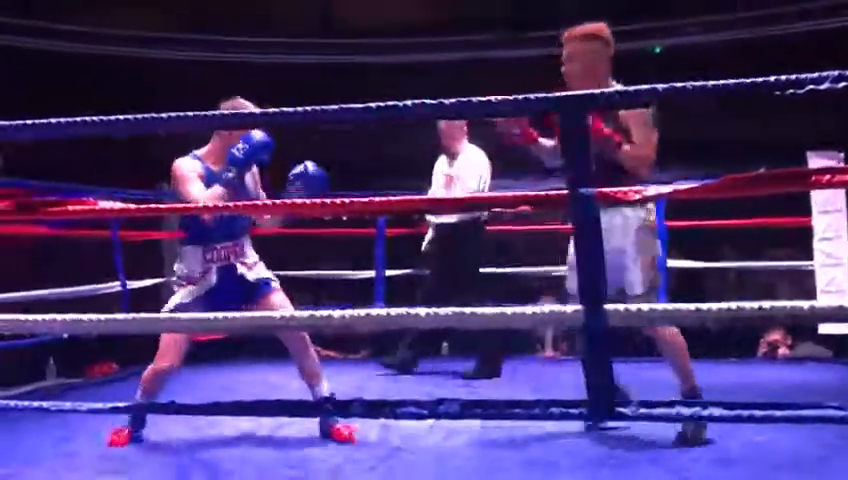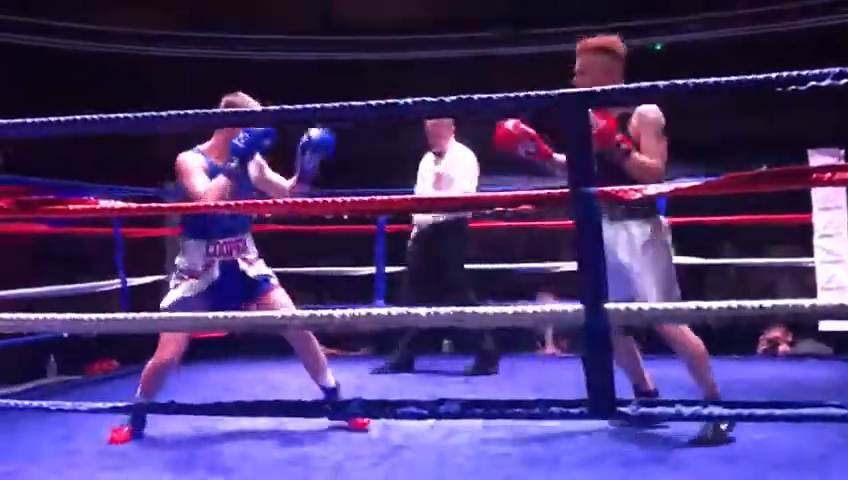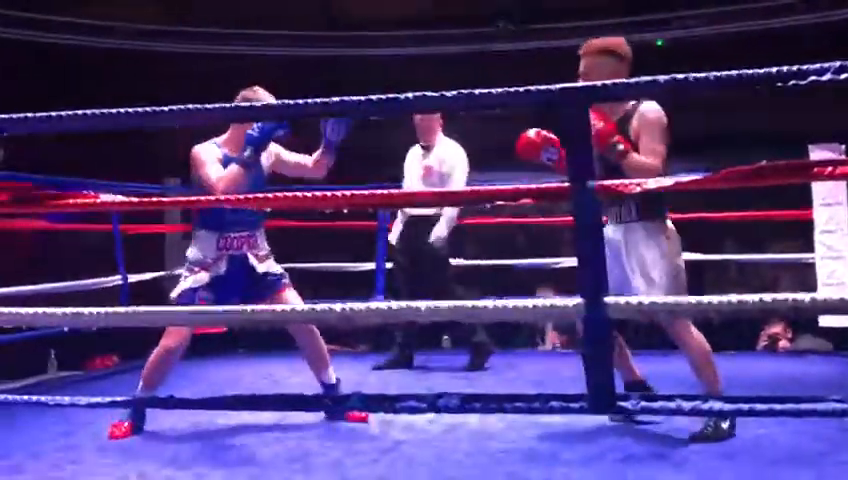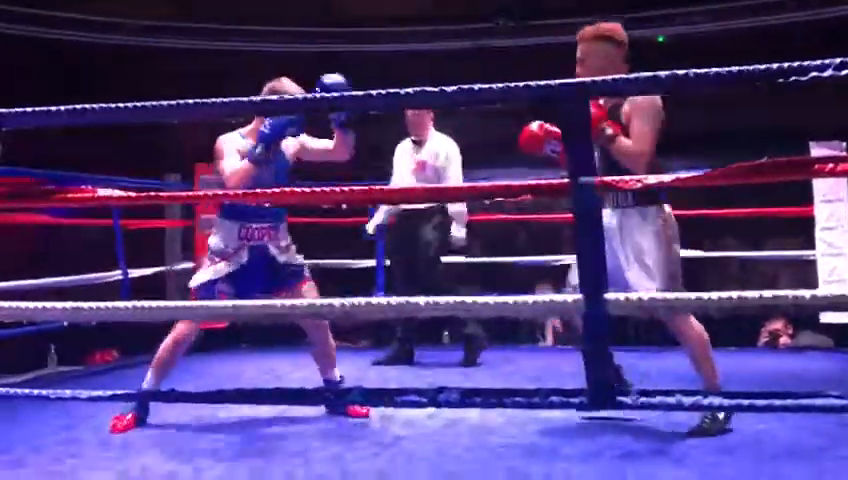
dt=0.1s
person 1, frame 1
left shoulder: (633, 103)
left elbow: (645, 165)
right elbow: (557, 154)
left wrist: (604, 134)
right wrist: (522, 132)
left hip: (628, 217)
left ankle: (694, 399)
person 1, frame 2
left shoulder: (644, 113)
right shoulder: (592, 114)
left elbow: (655, 175)
left wrist: (614, 143)
right wrist: (535, 148)
left hip: (640, 230)
right hip: (604, 229)
left knee: (667, 323)
right ankle: (648, 398)
person 1, frame 3
left shoulder: (647, 114)
right shoulder: (599, 117)
left elbow: (651, 175)
left wrist: (609, 142)
right wrist: (557, 156)
left hip: (646, 232)
right hip: (610, 231)
left knee: (674, 322)
left ankle: (720, 411)
right ankle: (637, 386)
person 1, frame 4
left shoulder: (642, 100)
right shoulder: (599, 105)
left elbow: (638, 162)
left wrist: (600, 127)
right wrist: (560, 148)
left hip: (643, 218)
right hip: (608, 217)
left knee: (672, 312)
person 2, frame 1
left shoulder: (247, 166)
right shoulder: (186, 166)
right elbow: (206, 211)
right wrist: (233, 171)
left hip: (244, 265)
right hip: (200, 273)
left knee: (297, 332)
right knee: (167, 361)
left ankle: (327, 413)
right ankle: (134, 422)
person 2, frame 2
left shoulder: (251, 160)
right shoulder: (190, 161)
left elbow: (288, 194)
right elbow: (210, 200)
left wrist: (306, 162)
right wrist: (238, 158)
left hip: (245, 262)
right hip: (200, 267)
left knee: (299, 329)
right knee: (168, 354)
left ankle: (335, 401)
right ankle: (136, 419)
person 2, frame 3
left shoulder: (268, 152)
right shoulder: (205, 152)
left elbow: (317, 170)
right elbow: (222, 189)
left wrist: (330, 140)
right wrist: (250, 151)
left hip: (255, 256)
right hip: (211, 261)
left knee: (304, 325)
right knee: (173, 343)
left ankle: (334, 398)
right ankle: (136, 414)
person 2, frame 4
left shoulder: (291, 142)
right shoulder: (230, 143)
left elbow: (343, 153)
right elbow: (234, 182)
left wrist: (340, 120)
right wrist: (264, 146)
left hip: (276, 248)
right hip: (232, 250)
left knee: (317, 321)
right knee: (186, 329)
right ankle: (140, 406)
person 3, frame 1
left shoulder: (475, 159)
right shoulder: (442, 161)
left elbow: (466, 196)
left wrist: (434, 210)
right wrist: (432, 231)
left hip: (464, 232)
right hip: (444, 233)
left knee: (468, 297)
right knee: (431, 295)
left ankle: (490, 360)
right ankle: (408, 355)
person 3, frame 2
left shoulder: (463, 158)
right shoulder: (428, 160)
left elbow: (459, 196)
left wrist: (429, 217)
right wrist: (417, 230)
left hip: (447, 233)
right hip: (426, 234)
left knee: (457, 295)
right knee: (417, 294)
left ankle: (487, 354)
right ankle: (405, 355)
person 3, frame 3
left shoulder: (452, 152)
right shoulder: (414, 153)
left elbow: (456, 193)
left wrist: (443, 226)
right wrist: (398, 226)
left hip: (436, 227)
right hip: (412, 226)
left knee: (441, 290)
right knee: (408, 291)
left ankle: (480, 345)
right ankle: (403, 352)
person 3, frame 4
left shoulder: (444, 146)
right shoulder: (403, 148)
left elbow: (455, 186)
left wrist: (458, 223)
right wrist: (379, 217)
left hip: (429, 218)
right hip: (404, 220)
left knee: (431, 280)
right knee: (404, 285)
left ankle: (473, 338)
right ankle: (404, 346)
